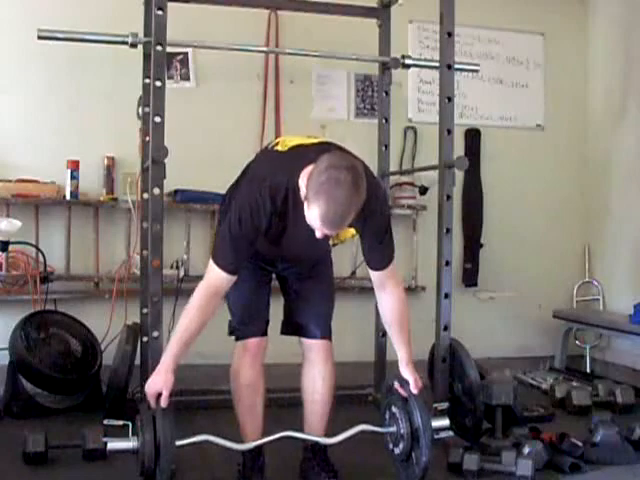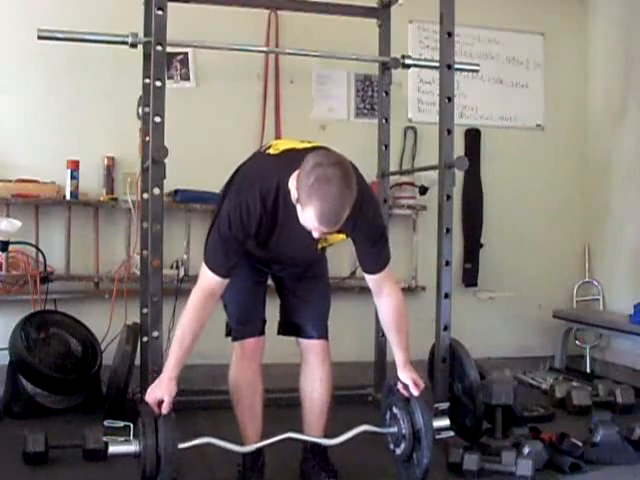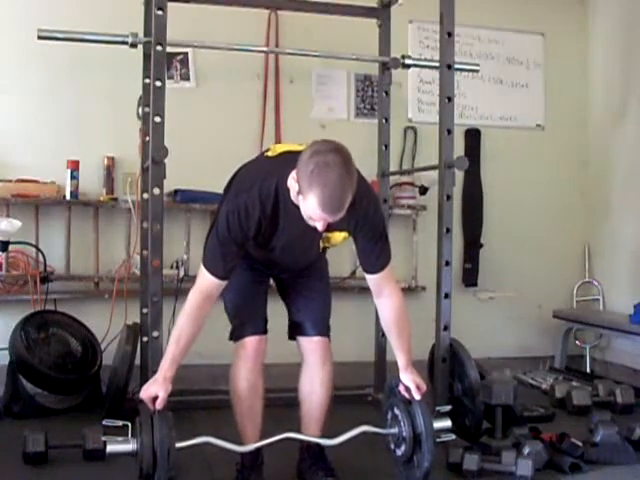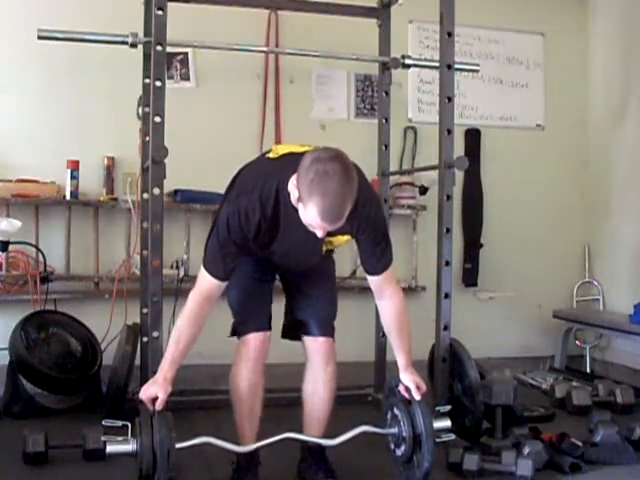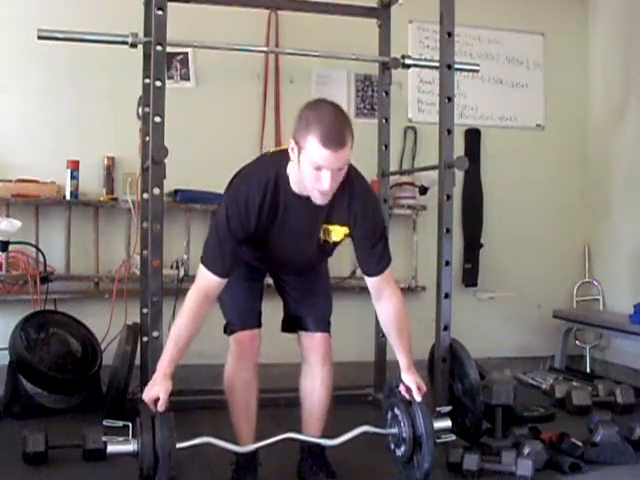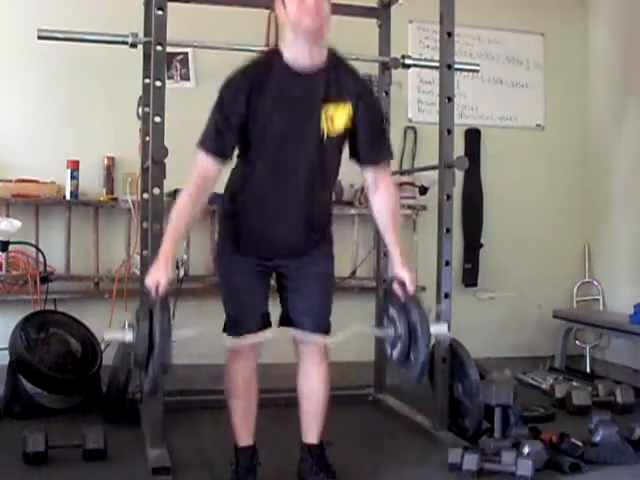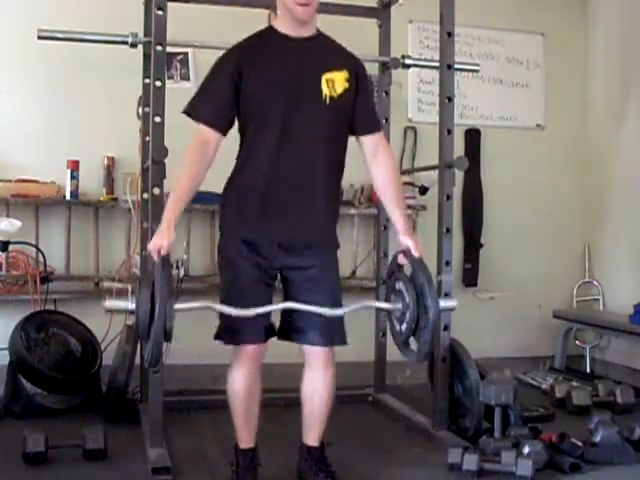
dt=0.7s
person 1, frame 1
left shoulder: (371, 200)
right shoulder: (260, 193)
left elbow: (387, 284)
right elbow: (213, 287)
left wrist: (405, 361)
right wrist: (167, 364)
left hip: (309, 257)
right hip: (251, 249)
left knee: (319, 344)
right knee: (251, 343)
person 1, frame 2
left shoulder: (361, 203)
right shoulder: (249, 195)
left elbow: (383, 288)
right elbow: (207, 290)
left wrist: (402, 363)
right wrist: (169, 375)
left hip: (304, 257)
right hip: (245, 250)
left knee: (316, 345)
right knee: (249, 344)
person 1, frame 3
left shoulder: (362, 202)
right shoulder: (249, 197)
left elbow: (384, 288)
right elbow: (205, 290)
left wrist: (405, 366)
right wrist: (165, 373)
left hip: (306, 260)
right hip: (247, 256)
left knee: (317, 346)
right knee: (251, 345)
person 1, frame 4
left shoulder: (364, 202)
right shoulder: (250, 198)
left elbow: (385, 289)
right elbow: (206, 292)
left wrist: (405, 366)
right wrist: (165, 374)
left hip: (311, 260)
right hip: (251, 253)
left knee: (322, 347)
right knee: (254, 344)
person 1, frame 5
left shoulder: (358, 198)
right shoulder: (250, 189)
left elbow: (383, 289)
right elbow: (205, 290)
left wrist: (406, 366)
right wrist: (164, 372)
left hip: (305, 260)
right hip: (246, 256)
left knee: (318, 346)
right knee: (245, 343)
person 1, frame 6
left shoulder: (353, 89)
right shoulder: (248, 83)
left elbow: (379, 179)
right elbow: (203, 173)
left wrist: (398, 260)
right wrist: (166, 256)
left hip: (310, 242)
right hip: (244, 238)
left knee: (313, 345)
right knee: (245, 345)
person 1, frame 7
left shoulder: (345, 64)
right shoulder: (245, 58)
left elbow: (376, 149)
right elbow: (204, 144)
left wrist: (403, 229)
right wrist: (168, 224)
left hip: (314, 236)
right hip: (248, 233)
left knee: (321, 349)
right knee: (248, 348)
